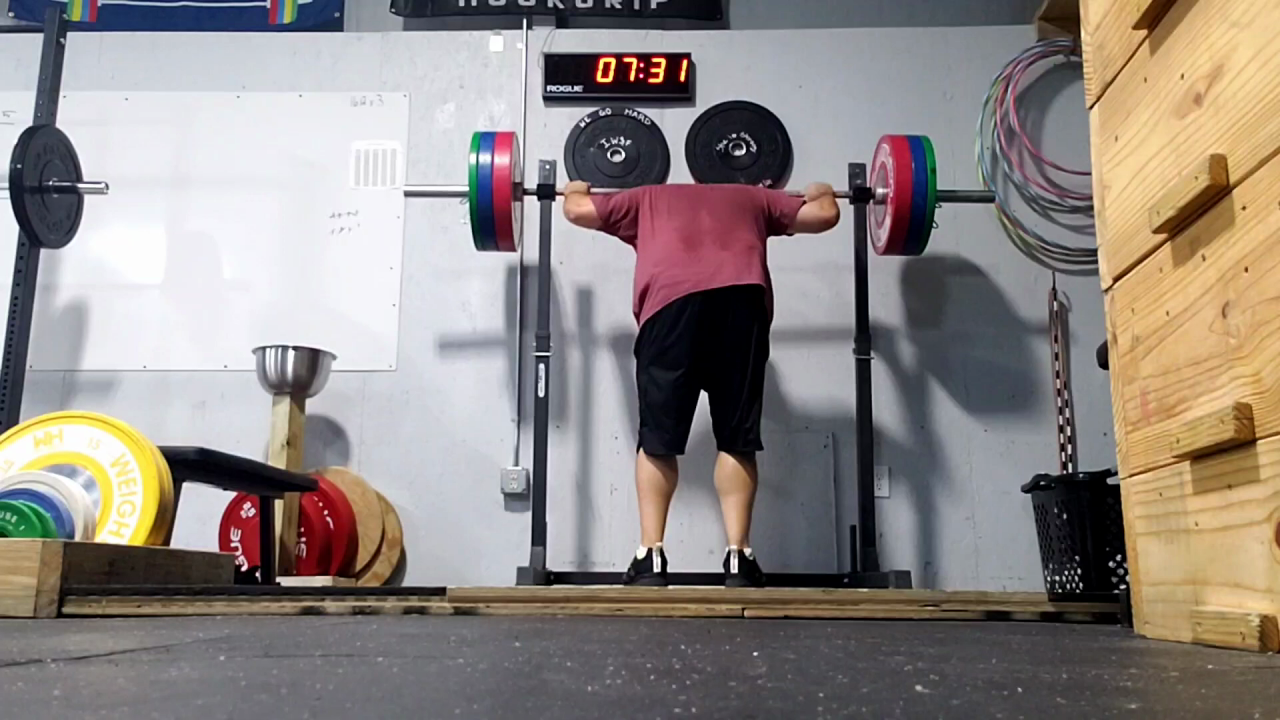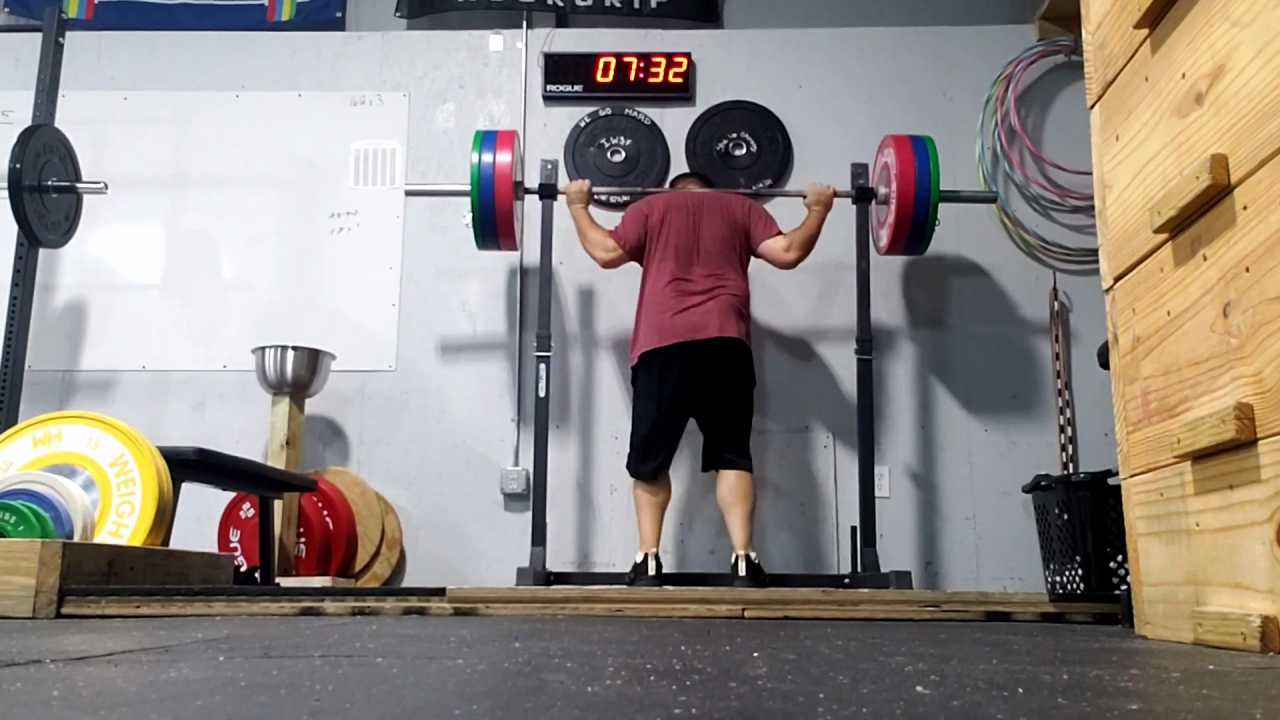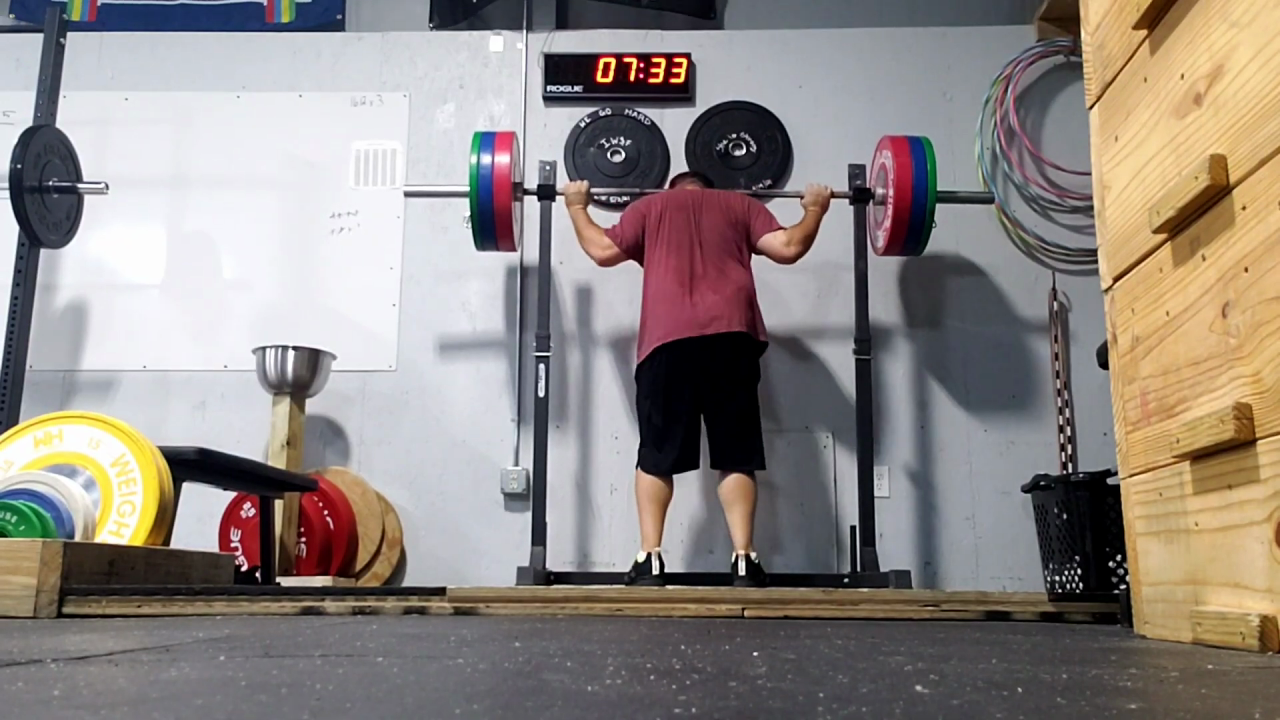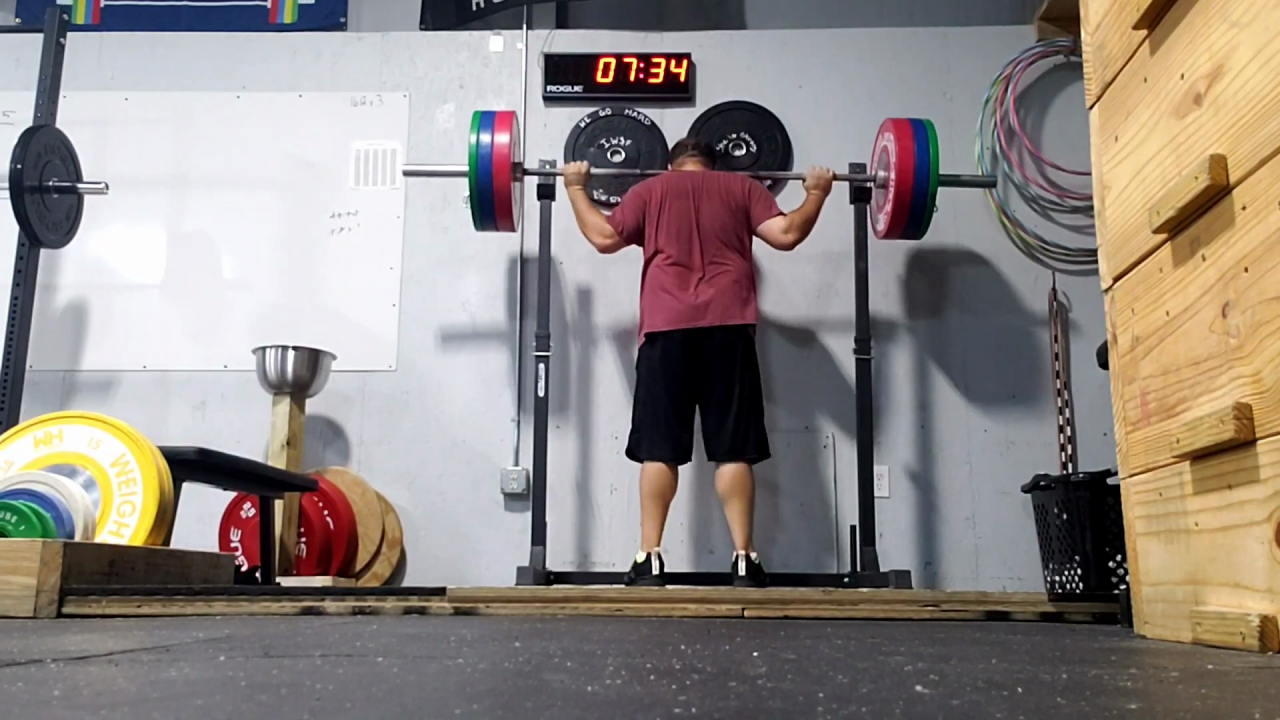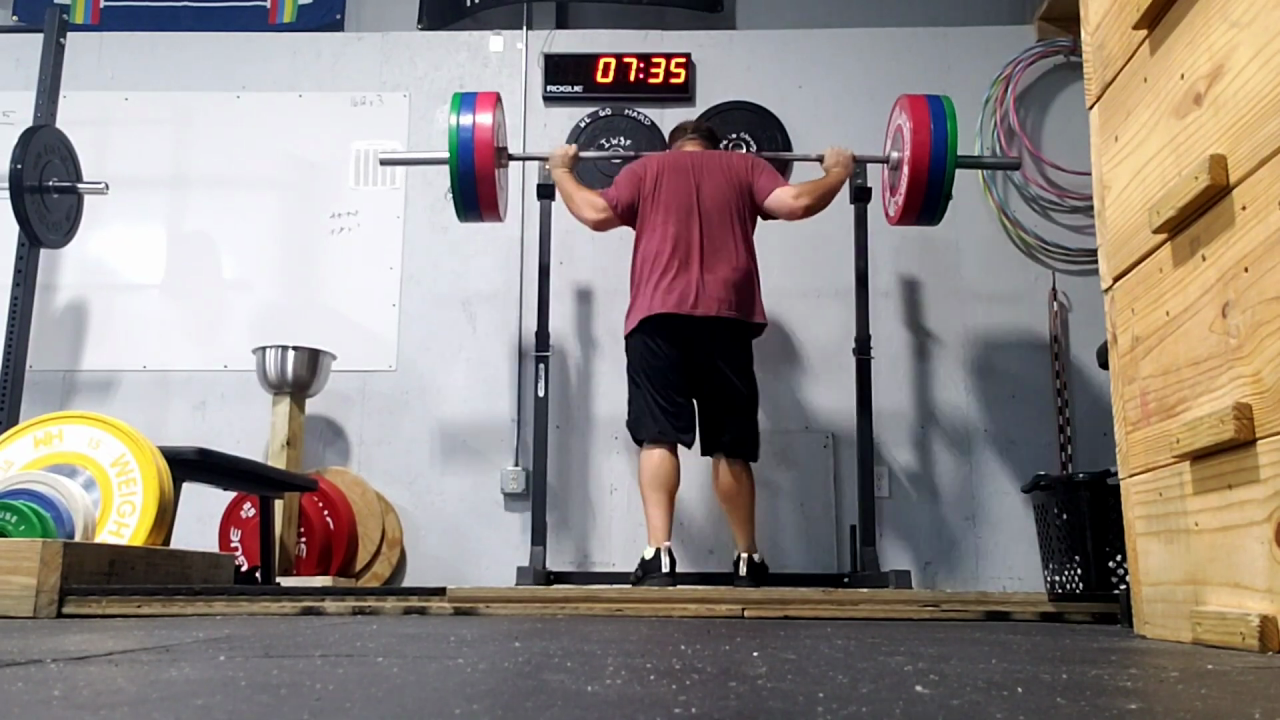
dt=1s
person 1, frame 1
left shoulder: (648, 198)
right shoulder: (750, 197)
left elbow: (578, 210)
right elbow: (825, 215)
left wrist: (573, 191)
right wrist: (821, 196)
left hip: (671, 300)
right hip: (741, 297)
left knee: (657, 440)
right knee: (736, 440)
left ankle: (650, 559)
right ankle: (738, 560)
person 1, frame 2
left shoulder: (650, 207)
right shoulder: (742, 208)
left elbow: (606, 253)
right elbow: (789, 252)
left wrist: (578, 207)
right wrist: (818, 210)
left hip: (661, 343)
right hip: (724, 343)
left knee: (649, 460)
right knee: (732, 457)
left ankle: (648, 561)
right ankle: (743, 562)
person 1, frame 3
left shoulder: (649, 207)
right shoulder: (740, 205)
left elbow: (603, 250)
right elbow: (789, 247)
left wrist: (576, 207)
right wrist: (815, 211)
left hip: (668, 338)
right hip: (732, 335)
left knee: (656, 456)
right knee: (736, 457)
left ankle: (649, 560)
right ankle: (744, 560)
person 1, frame 4
left shoulder: (650, 189)
right shoulder: (743, 187)
left elbow: (603, 237)
right elbow: (786, 234)
left wrist: (575, 188)
right wrist: (817, 193)
left hip: (666, 329)
right hip: (728, 327)
left knee: (658, 449)
right knee: (734, 450)
left ankle: (650, 560)
right ankle: (744, 560)
person 1, frame 5
left shoulder: (646, 169)
right shoulder: (745, 167)
left elbow: (596, 214)
right elbow: (795, 203)
left wrist: (561, 173)
right wrist: (836, 174)
left hip: (659, 316)
right hip: (727, 315)
left knee: (658, 436)
right knee: (732, 446)
left ankle: (660, 555)
right ankle: (748, 559)
